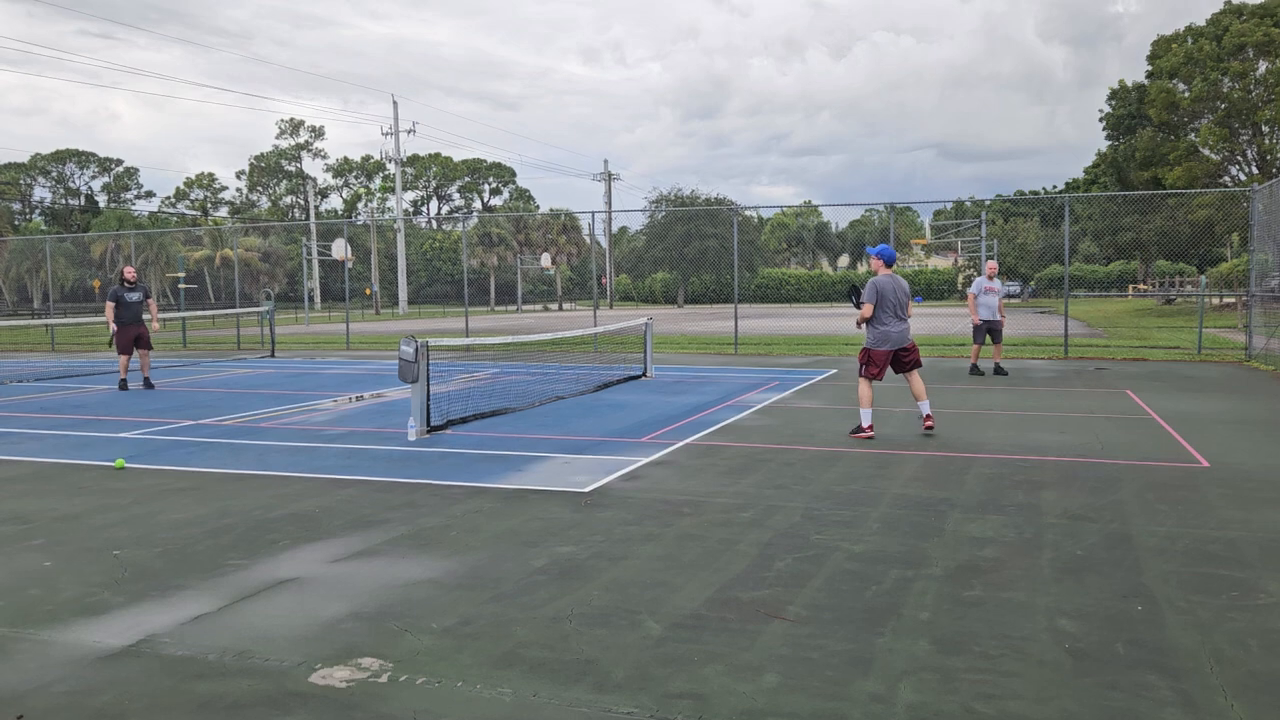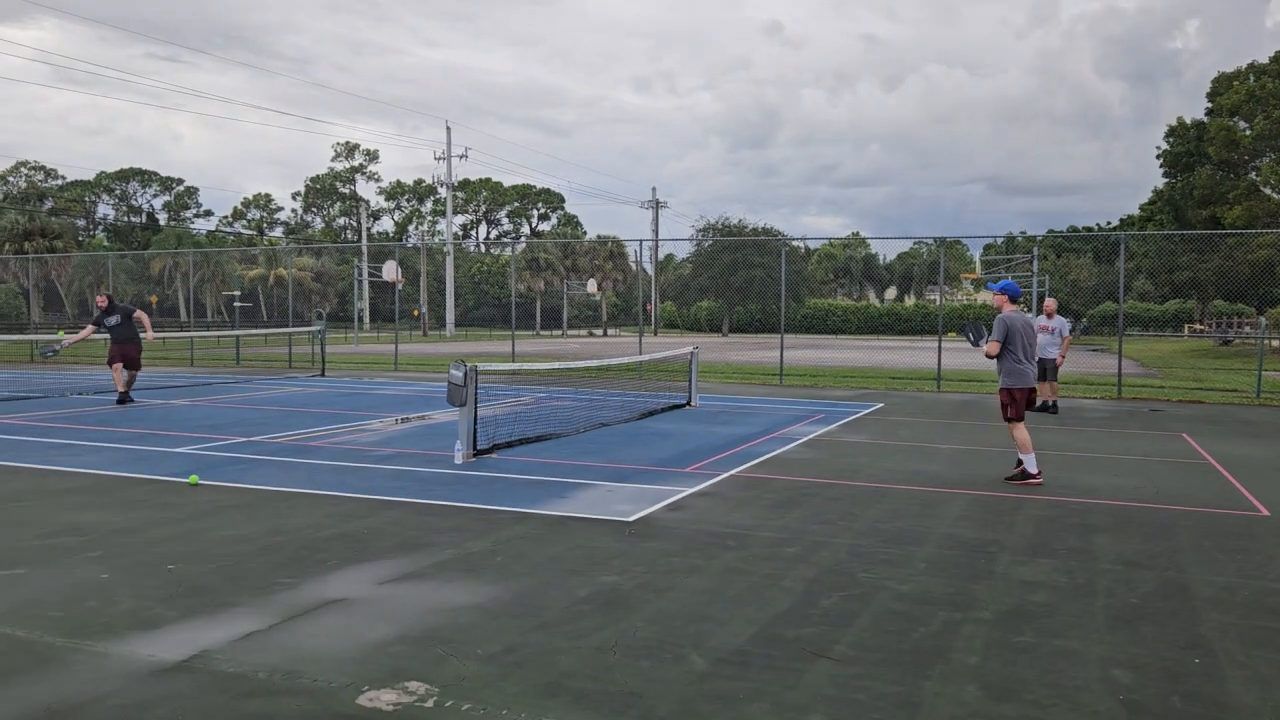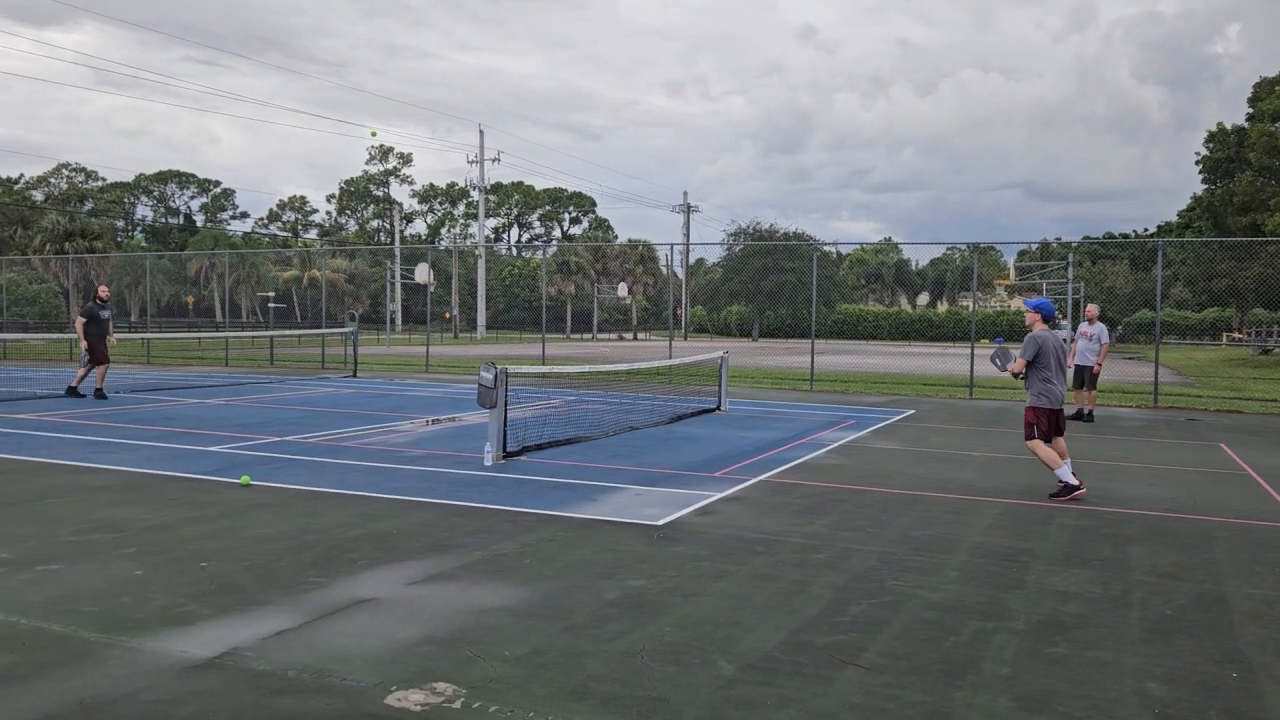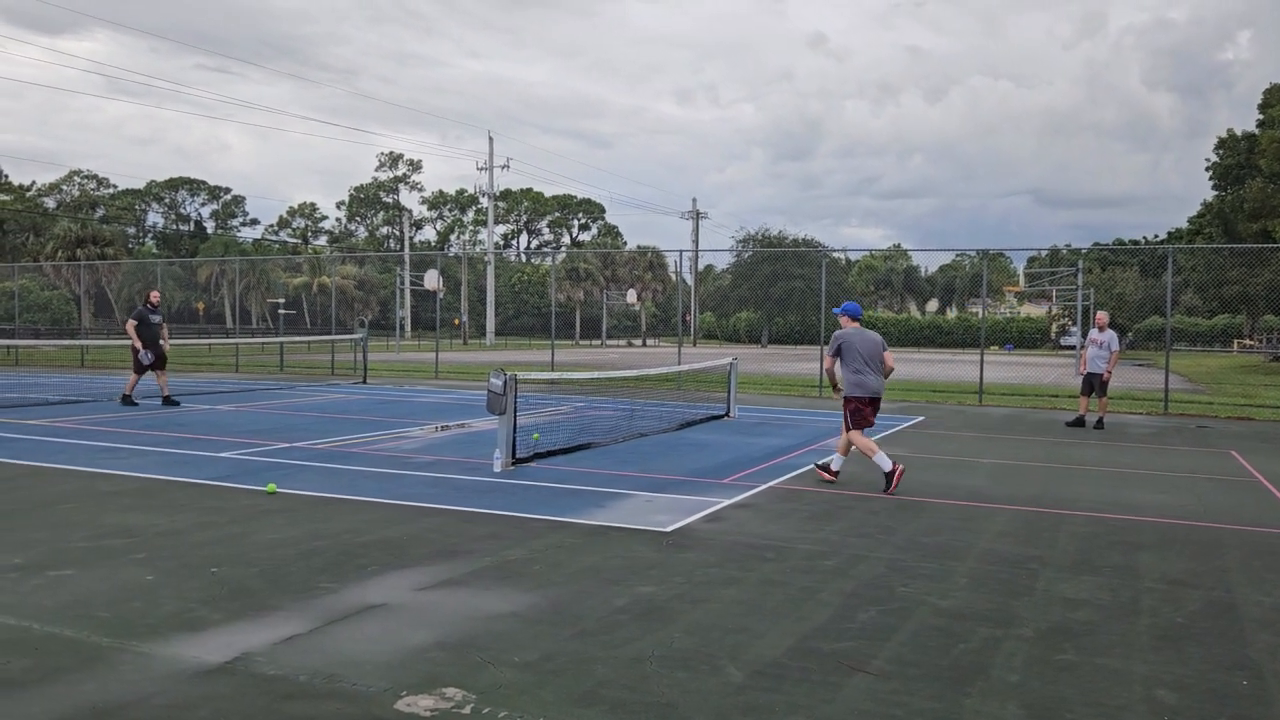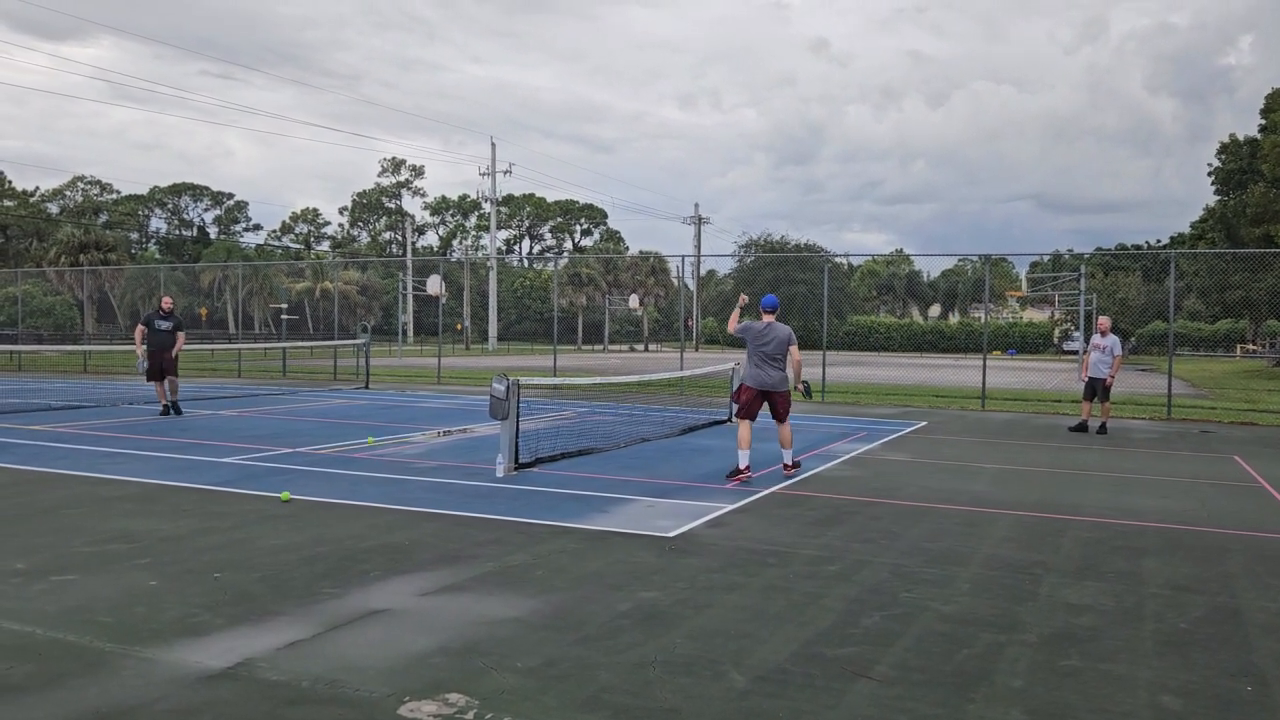
dt=1s
person 1, frame 1
left shoulder: (875, 283)
right shoulder: (902, 283)
left elbow: (866, 313)
left wrist: (859, 320)
left hip: (879, 342)
right hip: (902, 339)
left knee: (865, 380)
right knee: (913, 375)
left ankle: (866, 426)
right ankle: (927, 416)
person 1, frame 2
left shoulder: (1003, 319)
right shoulder: (1026, 319)
left elbow: (992, 351)
left wrist: (986, 350)
right wrist: (992, 349)
left hip: (1013, 380)
right hip: (1028, 377)
left knee: (1015, 424)
right knee: (1017, 419)
left ankle: (1032, 472)
right ankle: (1025, 459)
person 1, frame 3
left shoulder: (1034, 338)
right shoulder: (1057, 339)
left elbow: (1016, 368)
left wrist: (1017, 371)
right wrist: (1027, 372)
left hip: (1040, 399)
right hip: (1056, 397)
left knee: (1035, 443)
right knee: (1054, 437)
left ankle: (1073, 484)
right ankle: (1067, 473)
person 1, frame 4
left shoulder: (840, 335)
right shoulder: (876, 337)
left elbow: (828, 366)
right elbow: (890, 365)
left wrist: (834, 385)
left hip: (856, 391)
right hip: (875, 391)
left knee: (855, 434)
right knee: (849, 429)
left ankle: (890, 469)
right ankle: (833, 468)
person 1, frame 5
left shoulder: (749, 327)
right shoulder: (787, 331)
left elbow: (730, 328)
right elbow: (796, 359)
left wrist: (739, 306)
right wrist: (798, 381)
left hip: (753, 383)
right hip: (779, 385)
left knee: (744, 422)
right knee: (783, 423)
left ankle: (743, 467)
right ankle: (789, 463)
